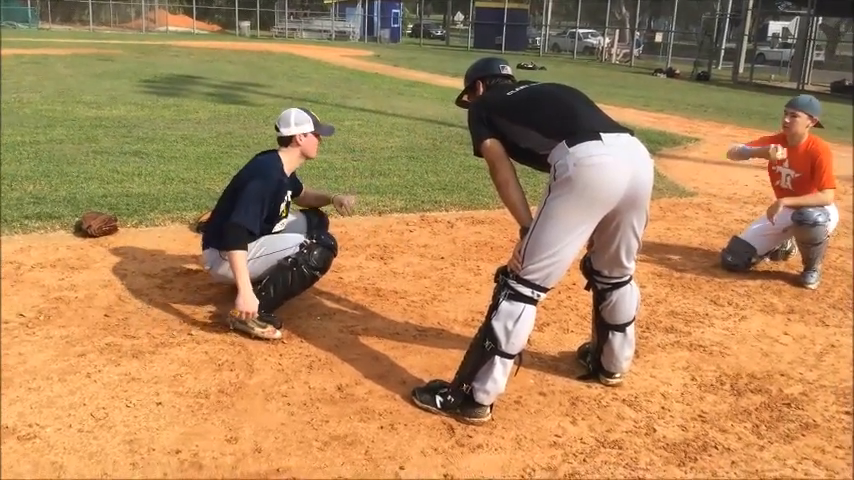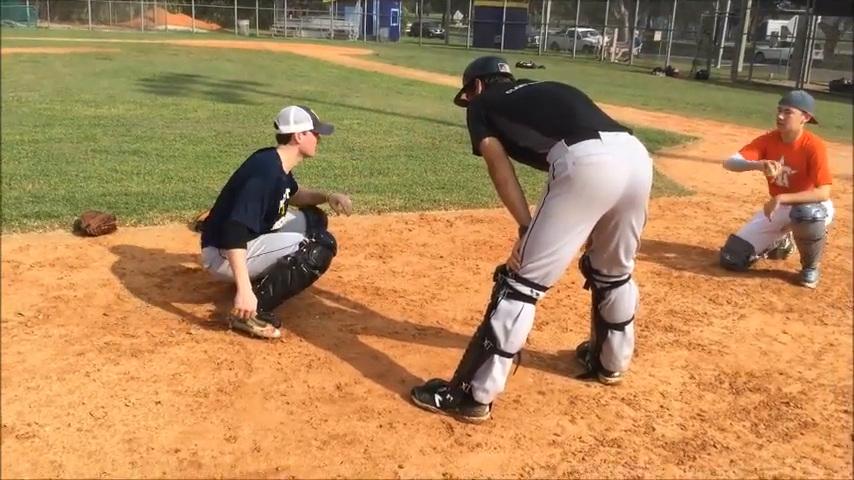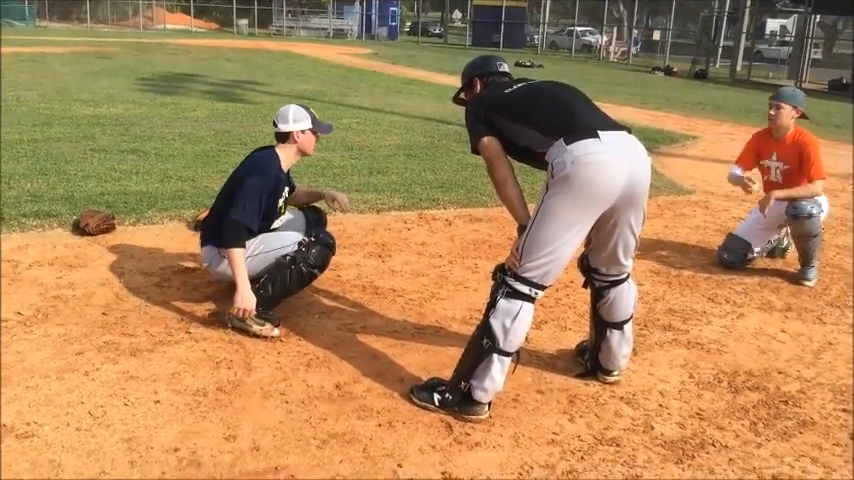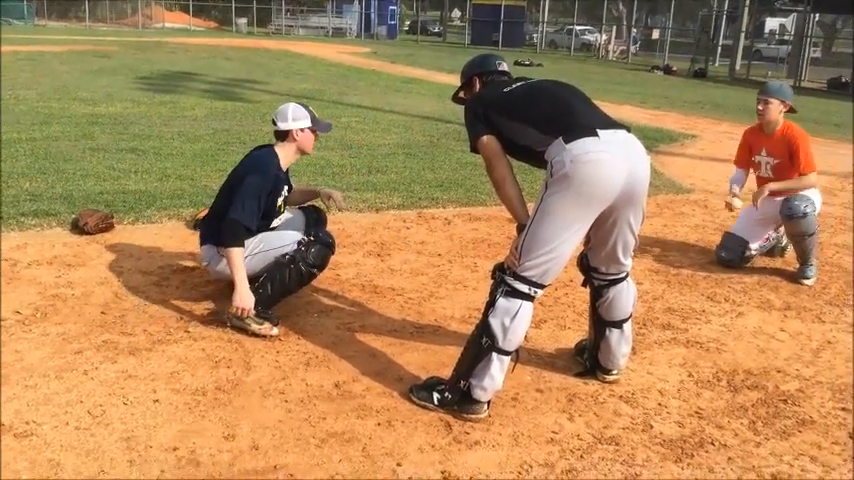
dt=0.1s
person 1, frame 1
left shoulder: (483, 106)
right shoulder: (549, 92)
left elbow: (501, 168)
left wrist: (528, 230)
left hip: (590, 165)
right hip: (637, 158)
left knee: (523, 283)
right knee: (615, 272)
left ankle: (472, 396)
right ankle: (611, 363)
person 1, frame 2
left shoulder: (482, 104)
right shoulder: (547, 90)
left elbow: (500, 167)
left wrist: (527, 228)
left hip: (588, 164)
right hip: (635, 156)
left knee: (521, 282)
right knee: (613, 270)
left ankle: (471, 395)
right ankle: (609, 362)
person 1, frame 3
left shoulder: (481, 104)
right shoulder: (546, 90)
left elbow: (499, 164)
left wrist: (526, 228)
left hip: (586, 163)
right hip: (634, 156)
left knee: (520, 281)
right knee: (613, 269)
left ankle: (469, 393)
right ankle: (609, 360)
person 1, frame 4
left shoulder: (480, 103)
right shoulder: (545, 89)
left elbow: (497, 164)
left wrist: (525, 227)
left hip: (586, 162)
right hip: (633, 154)
left knee: (519, 280)
right knee: (612, 268)
left ankle: (469, 392)
right ankle: (608, 359)
person 2, frame 1
left shoulder: (282, 167)
right shoulder: (266, 174)
left elbow: (301, 196)
right elbow: (235, 236)
left wrist: (331, 198)
right wrist: (245, 292)
right hip: (225, 257)
left knee: (315, 221)
right knee: (321, 247)
left ankle: (261, 281)
right ankle: (252, 311)
person 2, frame 2
left shoulder: (279, 165)
right shoulder: (265, 172)
left elbow: (295, 196)
right elbow: (234, 233)
left wrist: (327, 197)
right wrist: (244, 290)
right hip: (224, 255)
left knee: (313, 220)
right knee: (321, 245)
left ankle: (259, 280)
right ankle: (252, 310)
person 2, frame 3
left shoulder: (278, 164)
right shoulder: (264, 170)
left elbow: (290, 197)
right elbow: (234, 232)
left wrist: (323, 194)
right wrist: (243, 289)
right hip: (224, 253)
left knee: (312, 219)
right knee: (320, 245)
left ankle: (259, 278)
right ankle: (251, 308)
person 2, frame 4
left shoulder: (276, 162)
right shoulder: (263, 169)
left elbow: (286, 197)
right elbow: (233, 231)
left wrist: (318, 193)
right wrist: (241, 288)
right hip: (224, 252)
left knee: (313, 219)
right knee: (319, 244)
left ankle: (257, 278)
right ankle: (250, 308)
person 3, frame 1
left shoulder: (819, 150)
right shoulder: (774, 142)
left elbow: (827, 197)
right elbow: (732, 154)
left wrist: (784, 202)
right wrist: (763, 151)
left hip: (816, 212)
right hip: (783, 210)
left knee: (808, 218)
right knee: (733, 260)
left ankle: (812, 268)
right ankle: (781, 245)
person 3, frame 2
left shoulder: (813, 146)
right shoulder: (768, 140)
left elbow: (823, 193)
right elbow: (729, 163)
left wrist: (781, 198)
right wrist: (758, 165)
left hip: (812, 208)
right hip: (779, 207)
left knee: (806, 215)
right knee: (731, 259)
left ankle: (811, 266)
right ankle: (779, 244)
person 3, frame 3
left shoulder: (805, 141)
right shoulder: (759, 138)
left elbow: (818, 188)
right elbow: (735, 171)
left wrist: (777, 194)
right wrist: (741, 180)
left hip: (807, 201)
right hip: (774, 204)
left knee: (802, 210)
right knee: (729, 258)
left ankle: (809, 264)
right ankle: (776, 242)
person 3, frame 4
left shoulder: (795, 135)
right shoulder: (751, 133)
left elbow: (810, 180)
right elbow: (741, 170)
left wrist: (769, 186)
right wrist: (734, 192)
left hip: (800, 197)
right hip: (767, 200)
left knee: (796, 209)
right knee: (727, 257)
left ankle: (808, 263)
right ankle: (774, 240)
